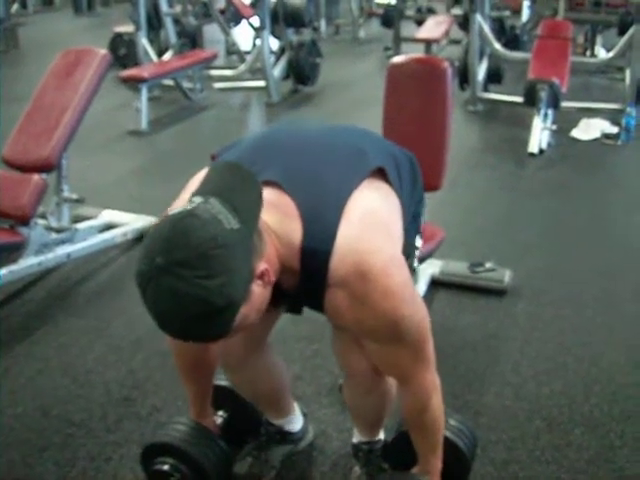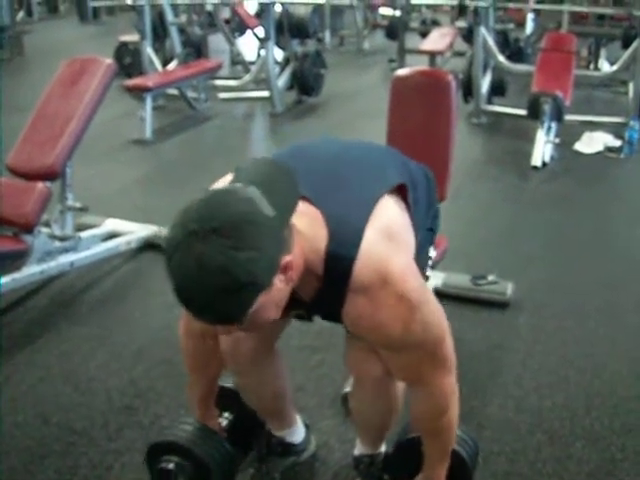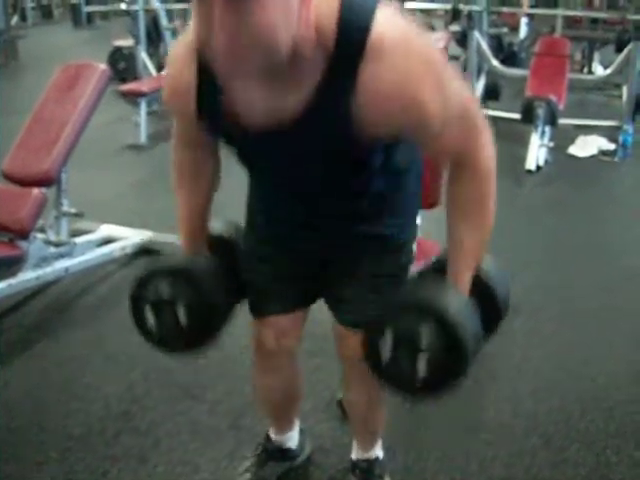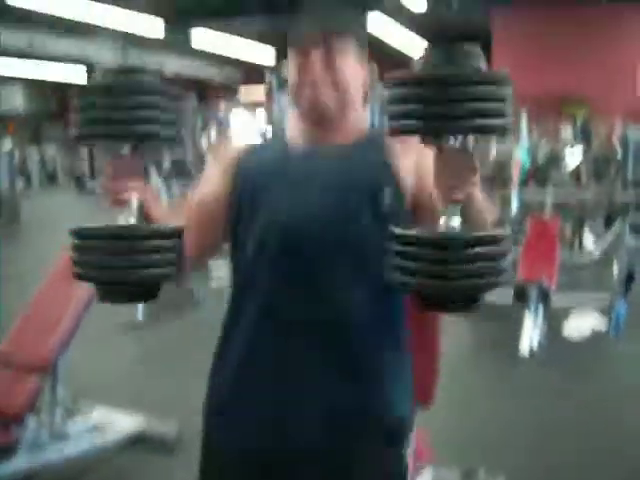
dt=0.5s
person 1, frame 1
left shoulder: (362, 269)
right shoulder: (184, 234)
left elbow: (418, 377)
right elbow: (191, 335)
right wrist: (200, 416)
left knee: (361, 361)
right knee: (233, 349)
left ankle: (369, 445)
right ankle: (286, 428)
person 1, frame 2
left shoulder: (380, 280)
right shoulder: (214, 241)
left elbow: (436, 382)
right elbow: (200, 335)
right wrist: (206, 420)
left knee: (372, 365)
right knee: (242, 349)
right ankle: (288, 439)
person 1, frame 3
left shoulder: (385, 57)
right shoulder: (189, 63)
left elbow: (471, 152)
right elbow: (193, 153)
left wrist: (458, 284)
right wrist: (194, 248)
left hip: (374, 220)
right hip: (275, 216)
left knee: (359, 348)
right knee: (271, 343)
person 1, frame 4
left shoulder: (400, 158)
right shoulder: (244, 157)
right elbow: (187, 245)
left wrist: (463, 186)
right wrist: (141, 198)
left hip: (358, 407)
right hip: (245, 399)
